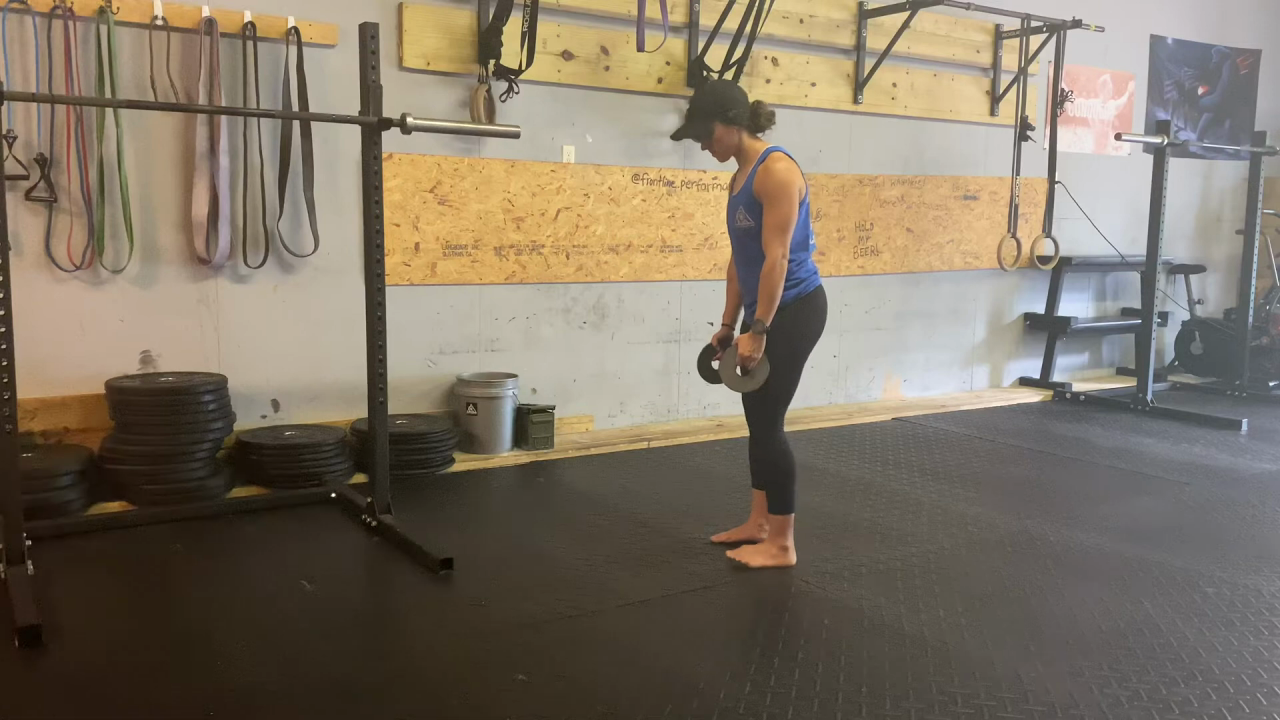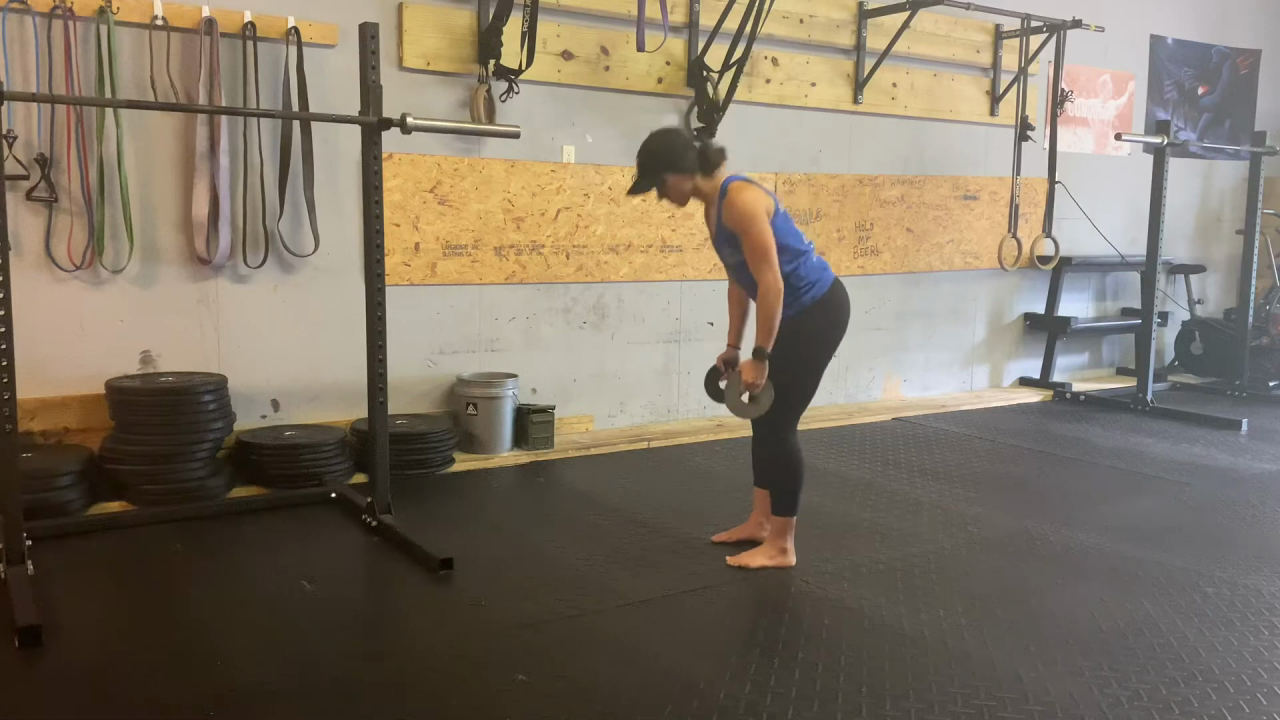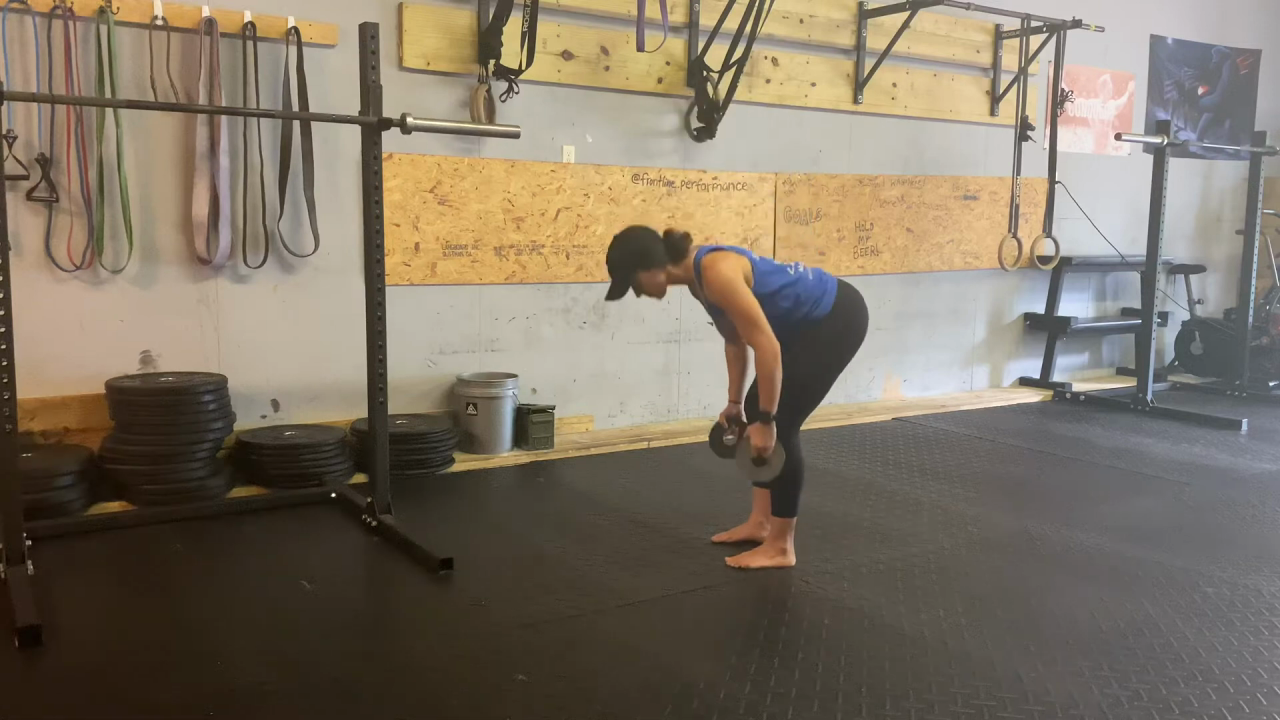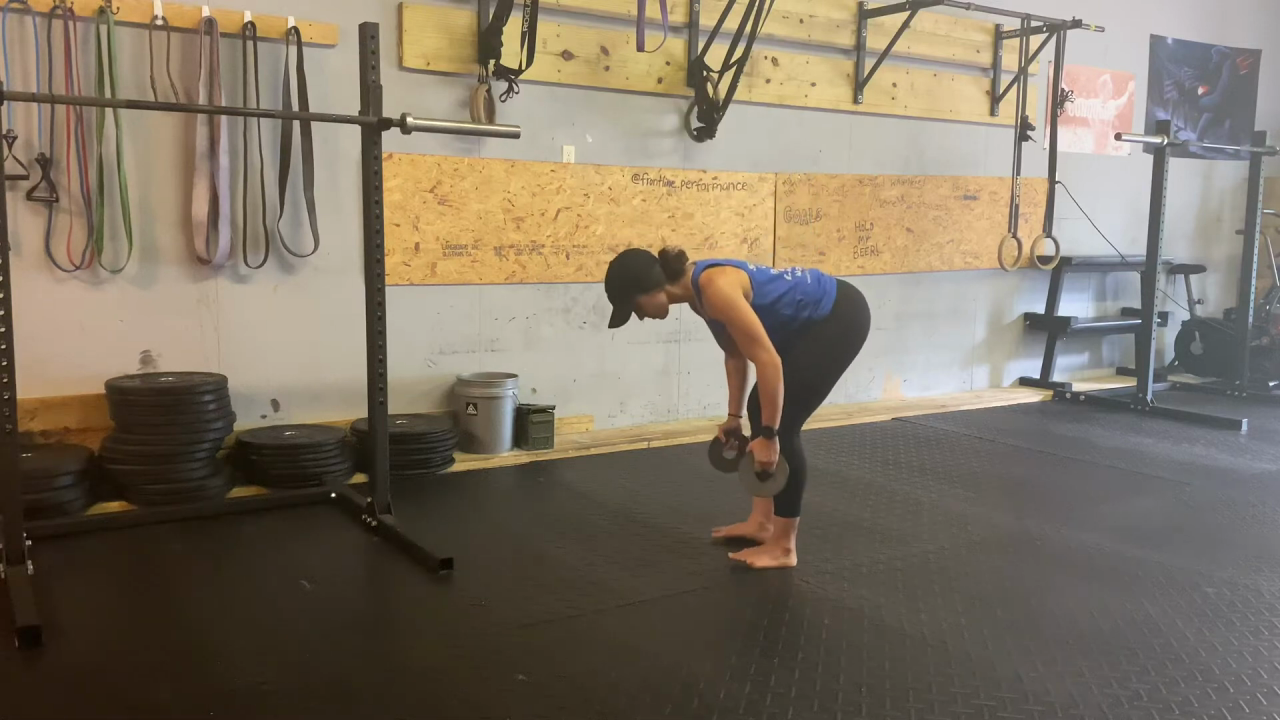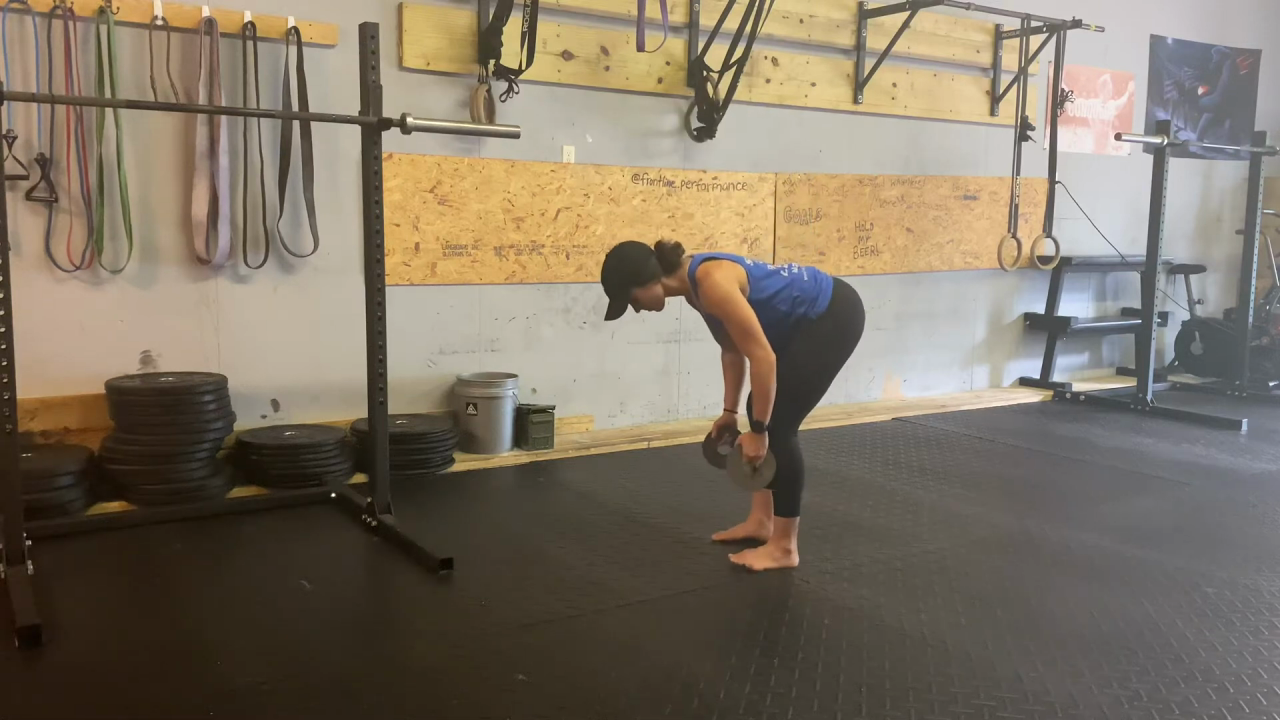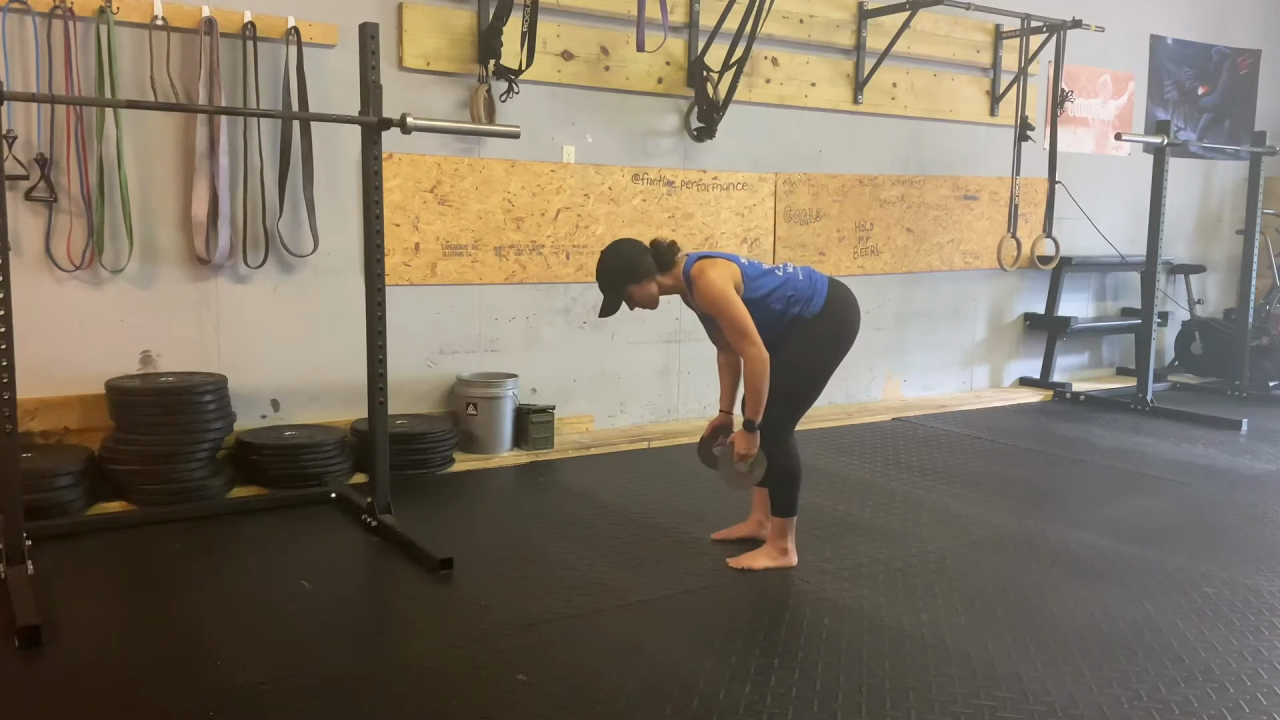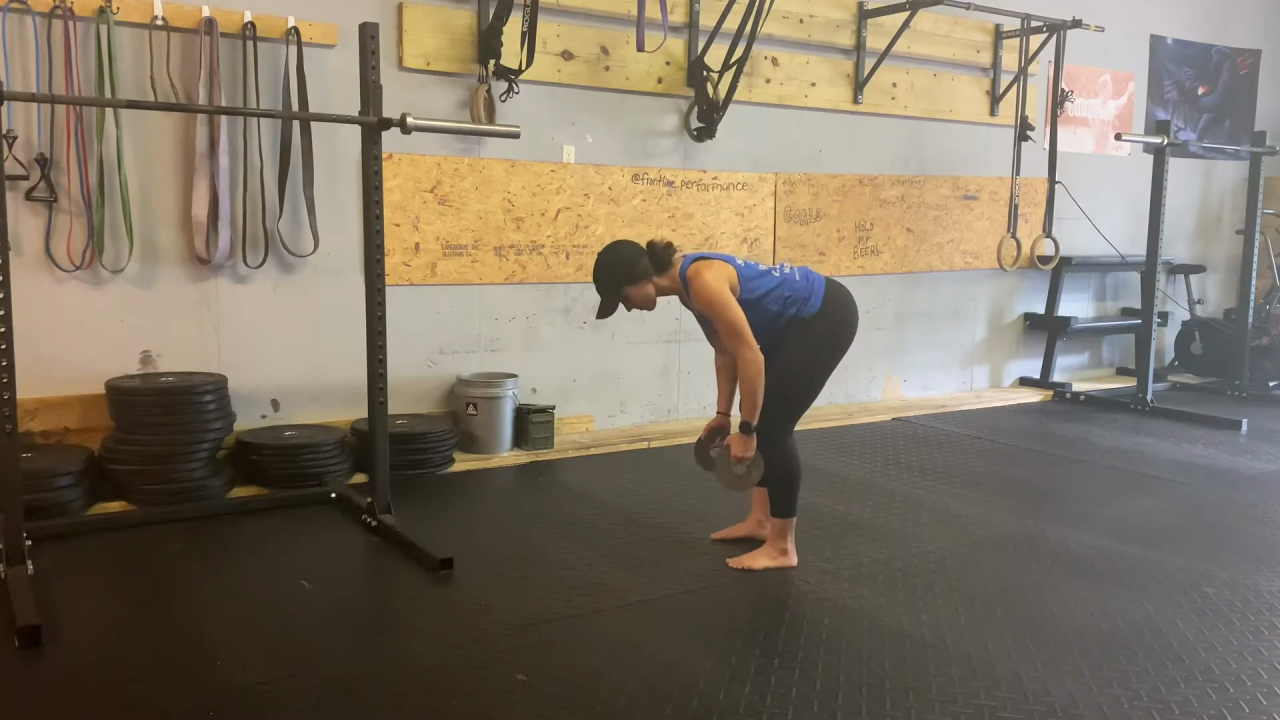
dt=0.3s
person 1, frame 1
left shoulder: (777, 170)
right shoulder: (742, 175)
left elbow: (777, 258)
left wrist: (757, 331)
right wrist: (728, 325)
left hip: (793, 310)
right hip: (767, 310)
left knee: (767, 422)
right knee: (758, 420)
left ankle: (781, 544)
right ankle: (759, 523)
person 1, frame 2
left shoulder: (740, 200)
right shoulder: (713, 205)
left elbow: (771, 284)
right elbow: (739, 281)
left wrist: (760, 357)
right wrist: (732, 346)
left hip: (818, 309)
right hip: (794, 313)
left knee: (778, 422)
right knee: (765, 417)
left ankle: (781, 545)
right ankle: (760, 522)
person 1, frame 3
left shoulder: (716, 273)
right shoulder: (697, 275)
left elbow: (767, 347)
right elbow: (736, 340)
left wrist: (766, 420)
right wrist: (735, 402)
left hip: (838, 317)
right hip: (813, 319)
left knee: (780, 423)
right knee: (759, 406)
left ankle: (781, 546)
right ankle: (760, 522)
person 1, frame 4
left shoulder: (715, 289)
right shoulder: (696, 288)
left elbow: (768, 361)
right elbow: (735, 353)
left wrist: (769, 435)
right wrist: (734, 415)
left hip: (840, 316)
right hip: (816, 319)
left knee: (782, 424)
right knee: (762, 410)
left ankle: (783, 546)
right ankle: (761, 521)
person 1, frame 5
left shoulder: (711, 282)
right shoulder: (692, 281)
left elbow: (763, 356)
right elbow: (732, 348)
left wrist: (758, 430)
right wrist: (730, 411)
left hip: (834, 316)
right hip: (808, 318)
left knee: (778, 424)
right knee: (762, 411)
left ankle: (784, 547)
right ankle: (762, 521)
person 1, frame 6
left shoulder: (706, 280)
right shoulder: (688, 280)
left elbow: (756, 355)
right elbow: (728, 349)
left wrist: (750, 428)
right wrist: (726, 412)
left hip: (829, 315)
right hip: (803, 317)
left knee: (773, 424)
right knee: (760, 417)
left ankle: (782, 546)
right ankle: (760, 520)
person 1, frame 7
left shoulder: (702, 282)
right shoulder: (685, 281)
left elbow: (750, 356)
right elbow: (726, 350)
left wrist: (746, 431)
right wrist: (723, 414)
left hip: (827, 316)
right hip: (801, 319)
left knee: (772, 424)
right knee: (757, 417)
left ankle: (782, 547)
right ankle: (760, 520)
